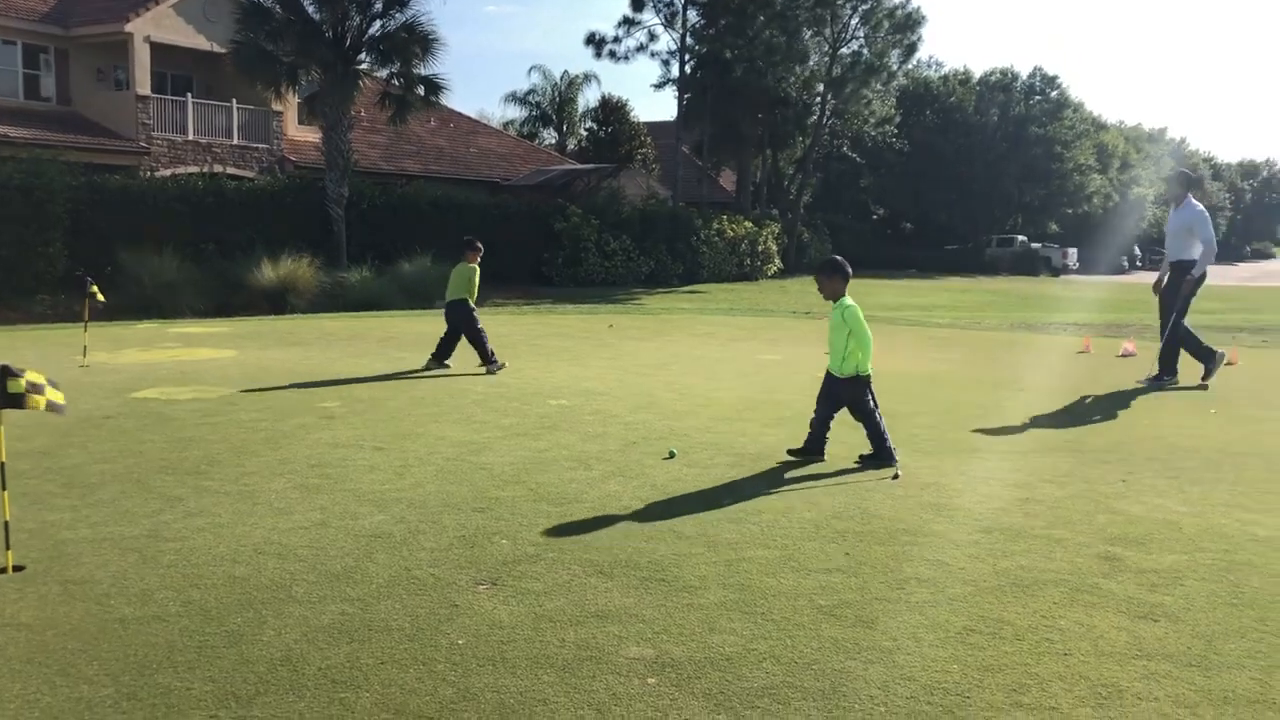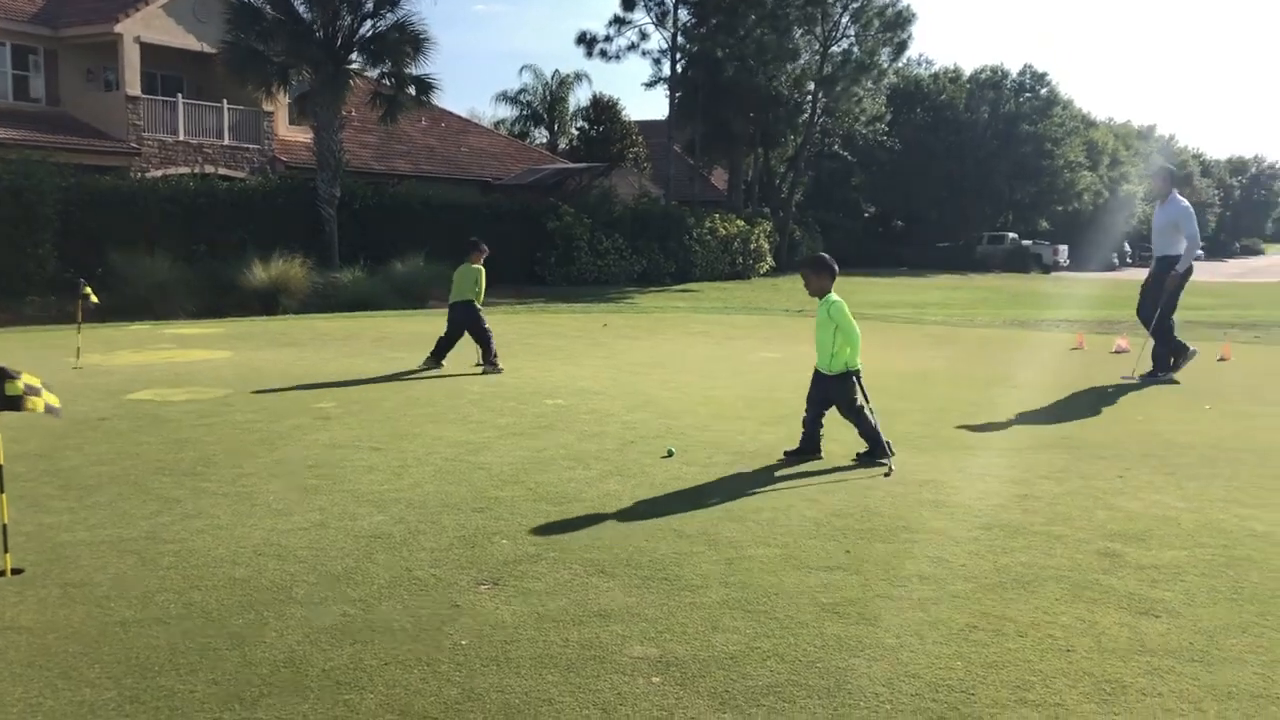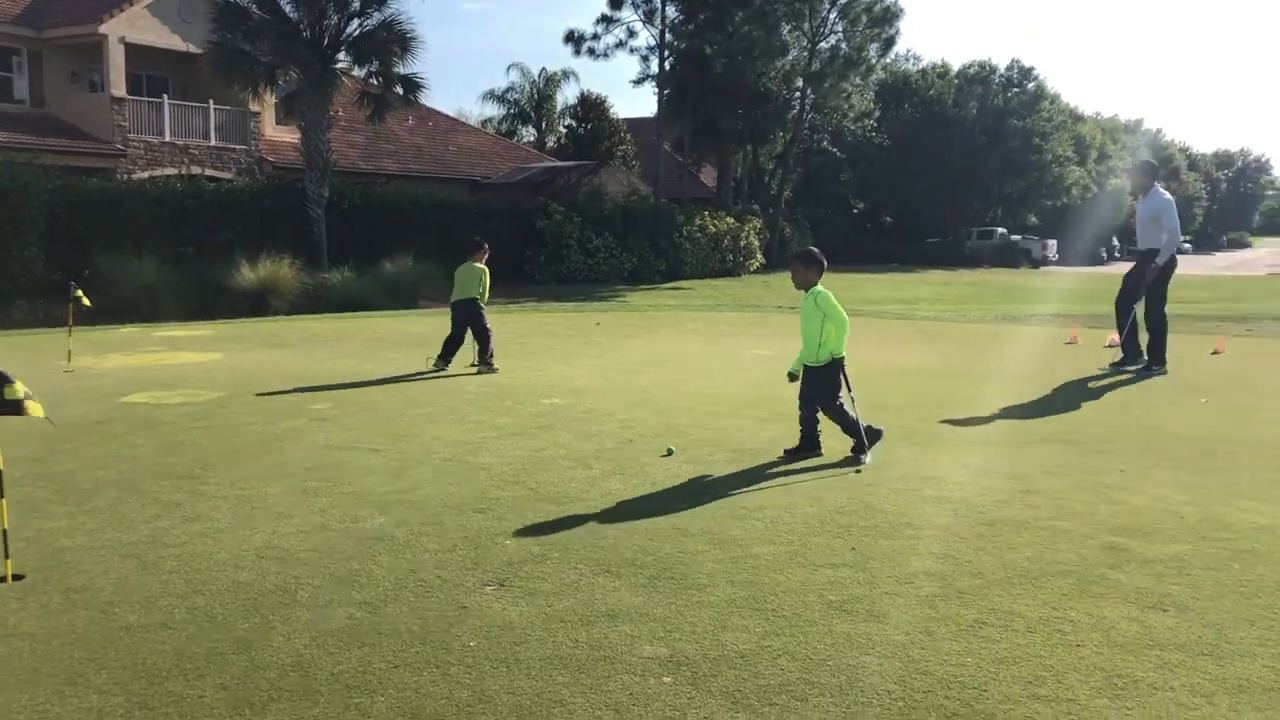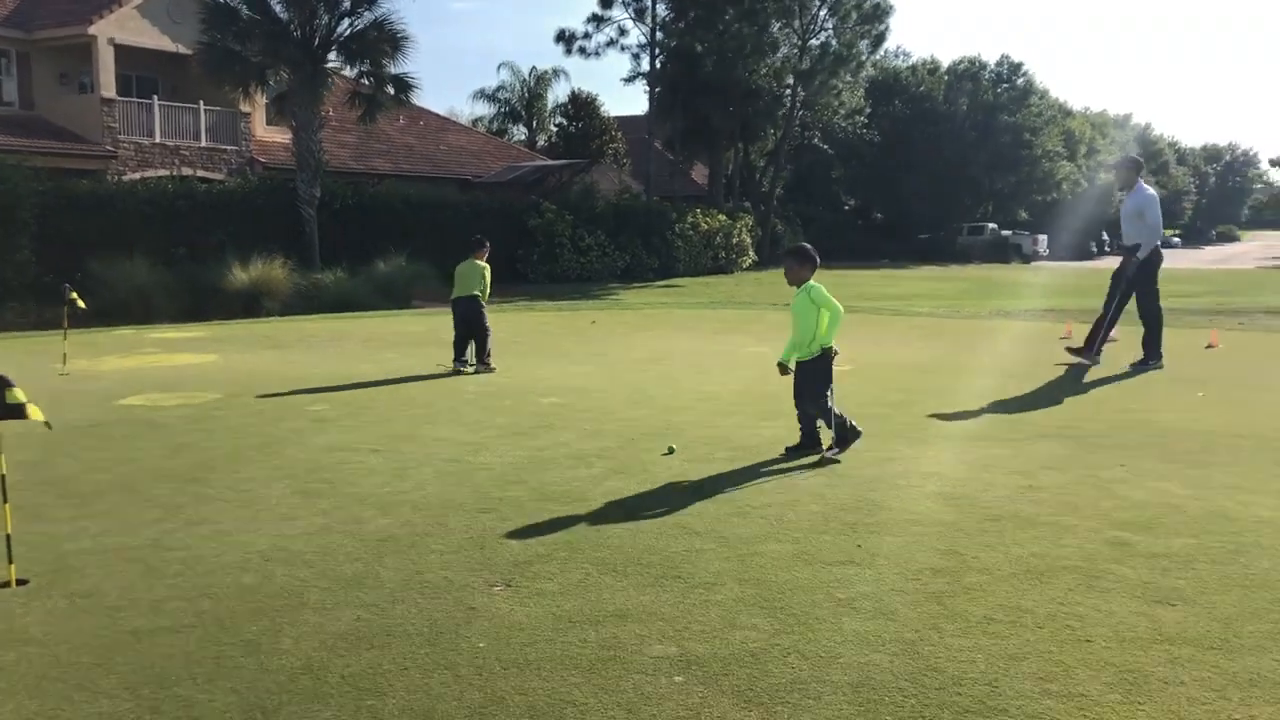
dt=0.1s
person 1, frame 1
left shoulder: (1196, 212)
right shoulder: (1175, 210)
left elbow: (1210, 247)
left wrist: (1193, 276)
right wrist: (1161, 276)
left hip: (1188, 271)
right hip: (1177, 270)
left knee: (1170, 321)
right knee: (1172, 321)
left ankle: (1167, 373)
right ankle: (1210, 356)
person 1, frame 2
left shoulder: (1181, 207)
right shoulder: (1160, 205)
left elbow: (1194, 242)
left wrist: (1177, 272)
right wrist: (1151, 272)
left hip: (1176, 267)
right hip: (1162, 266)
left knee: (1157, 314)
right knee: (1145, 311)
left ankle: (1162, 368)
right ankle: (1180, 350)
person 1, frame 3
left shoulder: (1163, 200)
right shoulder: (1144, 199)
left elbow: (1174, 236)
left wrist: (1157, 264)
right wrist: (1145, 263)
left hip: (1160, 261)
right hip: (1146, 258)
left knee: (1154, 311)
right knee: (1123, 303)
left ankle: (1157, 362)
right ankle: (1133, 355)
person 1, frame 4
left shoulder: (1147, 195)
right shoulder: (1129, 195)
left elbow: (1156, 231)
left wrist: (1137, 258)
left hip: (1146, 256)
right hip: (1132, 256)
left knee: (1148, 306)
right knee: (1113, 302)
left ankle: (1153, 357)
right ankle: (1092, 350)
person 2, frame 1
left shoulder: (848, 309)
right shoulder: (837, 308)
left elbow: (865, 339)
left wrist: (864, 370)
left hip: (851, 375)
right hip: (836, 372)
left knee: (866, 415)
right knee: (823, 410)
left ankle: (884, 453)
right ankle: (814, 448)
person 2, frame 2
left shoulder: (834, 305)
right shoulder: (822, 305)
left elbow: (854, 334)
left wrist: (853, 365)
left hip: (840, 371)
right hip: (824, 370)
left knee: (852, 410)
right knee: (813, 409)
left ankle: (880, 449)
right ankle: (810, 447)
person 2, frame 3
left shoulder: (821, 296)
right shoulder: (807, 299)
left elbow: (842, 321)
left wrist: (837, 353)
right wrist: (795, 367)
left hip: (827, 363)
right hip: (811, 363)
left knee: (831, 406)
right knee: (806, 405)
left ankle: (865, 436)
right ankle: (809, 444)
person 2, frame 4
left shoulder: (814, 290)
right shoulder: (798, 297)
left elbow: (837, 311)
left wrist: (827, 341)
right wrist: (784, 358)
left hip: (819, 355)
right hip: (802, 357)
left knee: (817, 401)
right knee: (802, 401)
left ankle: (846, 431)
right ankle: (809, 442)
